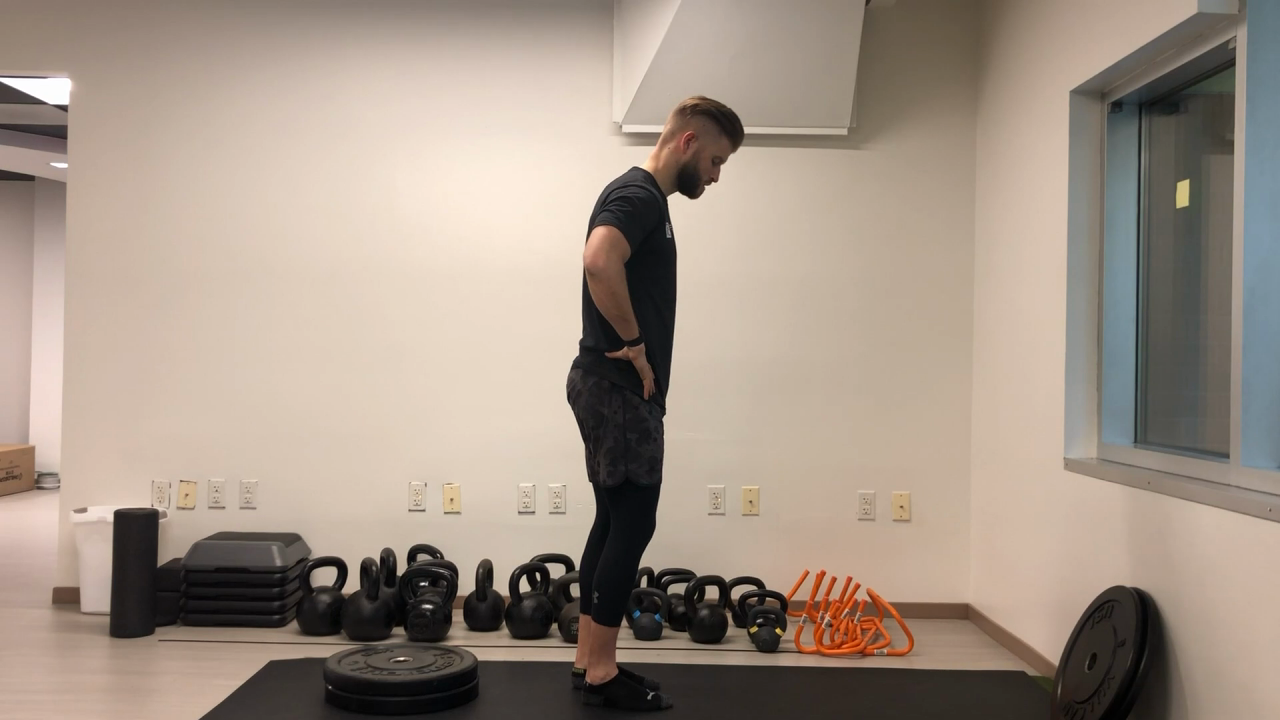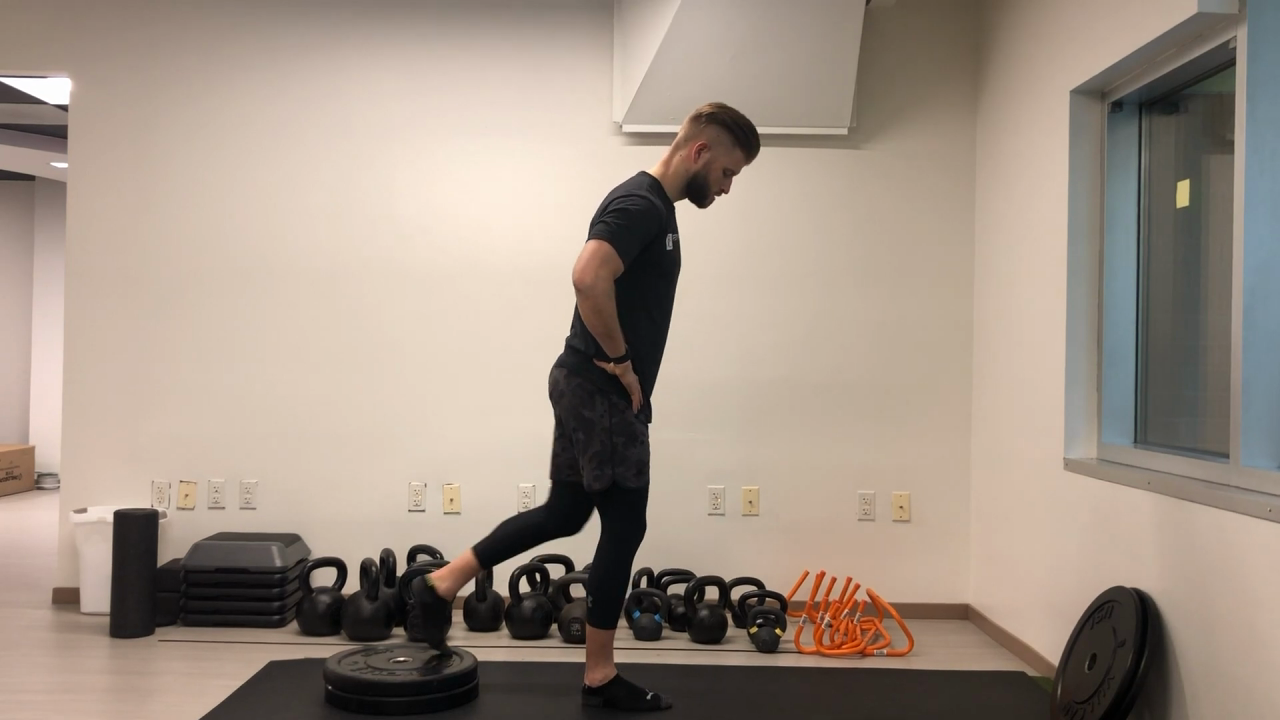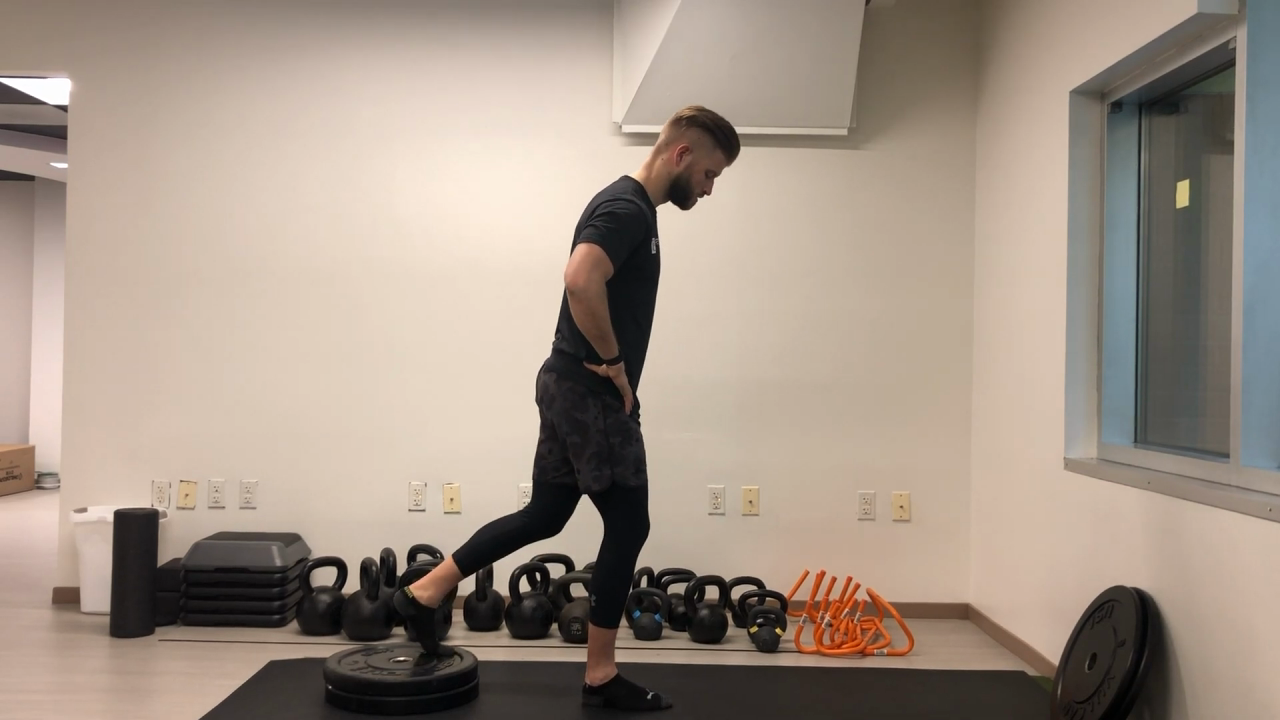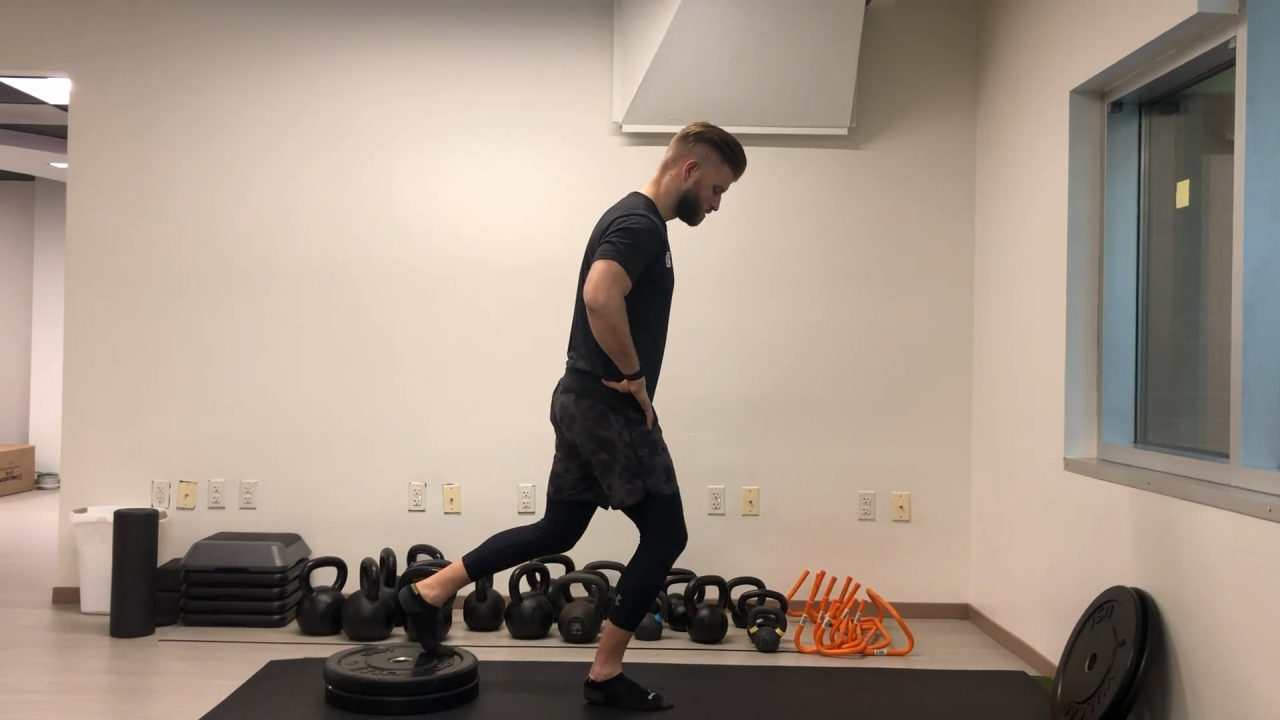
dt=1s
person 1, frame 1
left shoulder: (644, 197)
right shoulder: (636, 194)
right elbow: (599, 261)
right wrist: (634, 345)
left hip: (613, 385)
right hip: (618, 386)
left knee: (615, 521)
right knee: (633, 523)
left ankle: (589, 660)
right ankle: (602, 673)
person 1, frame 2
left shoulder: (656, 206)
right shoulder: (639, 203)
right elbow: (589, 278)
right wrist: (622, 361)
left hip: (593, 387)
right hip: (601, 390)
left knee: (568, 511)
right knee: (624, 525)
left ankle: (443, 584)
right ankle: (600, 676)
person 1, frame 3
left shoulder: (631, 206)
right shoulder: (626, 208)
right elbow: (581, 281)
right wrist: (613, 363)
left hip: (571, 386)
right hip: (590, 392)
left knee: (546, 514)
right knee: (628, 526)
left ankle: (424, 593)
right ankle: (600, 675)
person 1, frame 4
left shoulder: (636, 220)
right shoulder: (640, 224)
right elbow: (600, 297)
right wrist: (634, 376)
left hip: (585, 400)
right hip: (608, 408)
left knee: (557, 530)
right knee: (665, 535)
left ankle: (428, 592)
right ankle: (605, 675)
